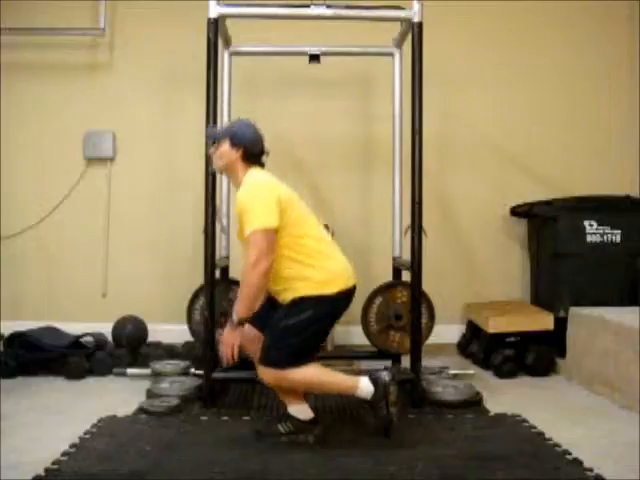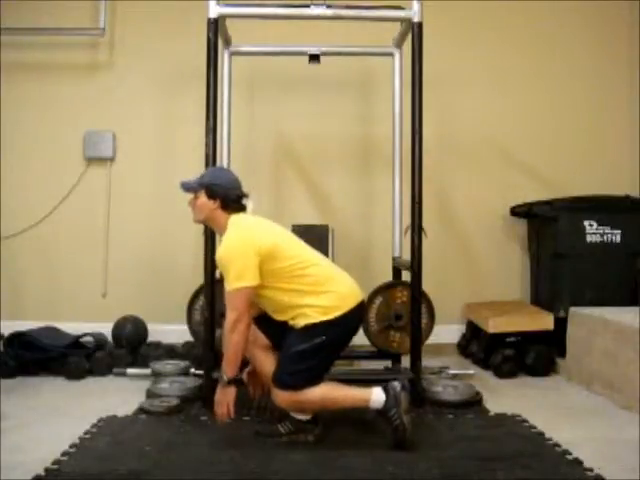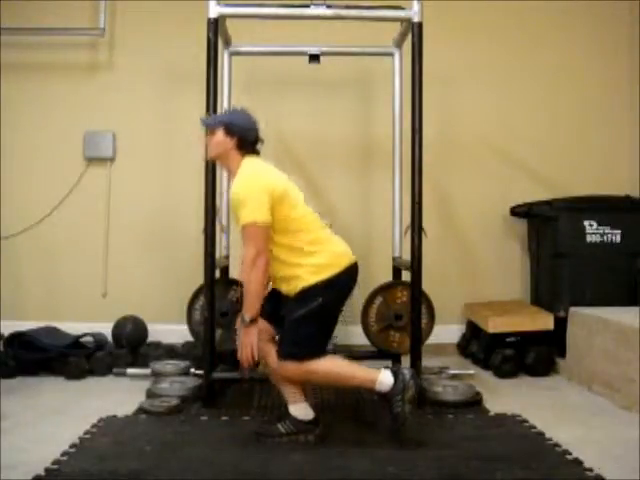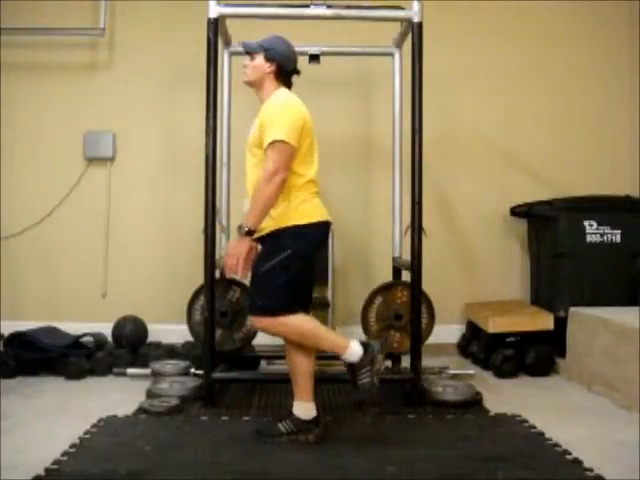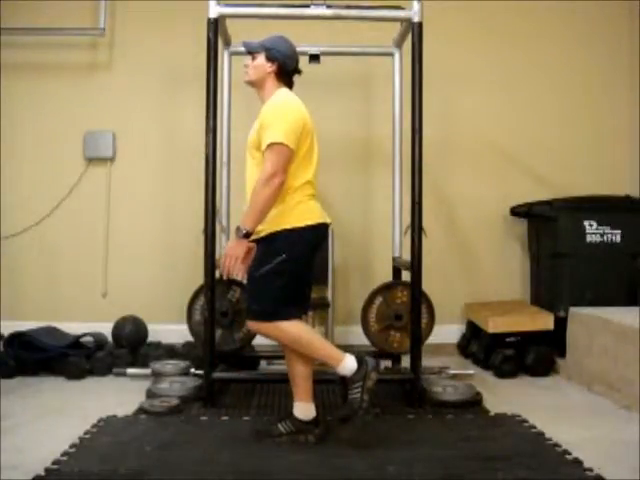
dt=0.5s
person 1, frame 1
left shoulder: (254, 191)
right shoulder: (257, 185)
left elbow: (259, 263)
right elbow: (267, 262)
left wrist: (235, 322)
right wrist: (246, 319)
left hip: (321, 287)
right hip: (313, 281)
left knee: (273, 371)
right knee: (252, 337)
left ankle: (371, 387)
right ankle: (301, 418)
person 1, frame 2
left shoulder: (235, 244)
right shoulder: (245, 228)
left elbow: (236, 319)
right elbow: (254, 301)
left wrist: (227, 382)
right wrist: (259, 365)
left hip: (331, 310)
right hip: (327, 301)
left knee: (287, 394)
right knee: (252, 339)
left ankle: (383, 398)
right ankle: (302, 419)
person 1, frame 3
left shoulder: (248, 183)
right shoulder: (254, 173)
left elbow: (255, 258)
right elbow: (262, 253)
left wrist: (247, 321)
right wrist: (251, 319)
left hip: (323, 274)
right hip: (311, 269)
left knee: (294, 362)
right knee: (262, 335)
left ankle: (389, 381)
right ankle: (301, 417)
person 1, frame 4
left shoulder: (281, 106)
right shoulder: (275, 108)
left elbow: (274, 175)
left wrist: (243, 233)
right wrist: (255, 236)
left hip: (294, 226)
right hip: (293, 226)
left knee: (266, 316)
right knee: (288, 320)
left ankle: (357, 353)
right ankle: (304, 417)
person 1, frame 5
left shoulder: (281, 107)
right shoulder: (277, 109)
left elbow: (273, 178)
left wrist: (241, 234)
right wrist: (253, 239)
left hip: (290, 229)
right hip: (292, 228)
left knee: (263, 319)
right knee: (285, 322)
left ankle: (352, 367)
right ankle: (304, 418)
